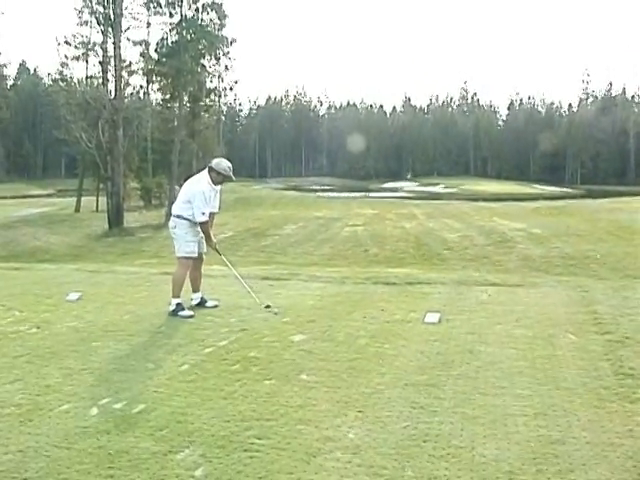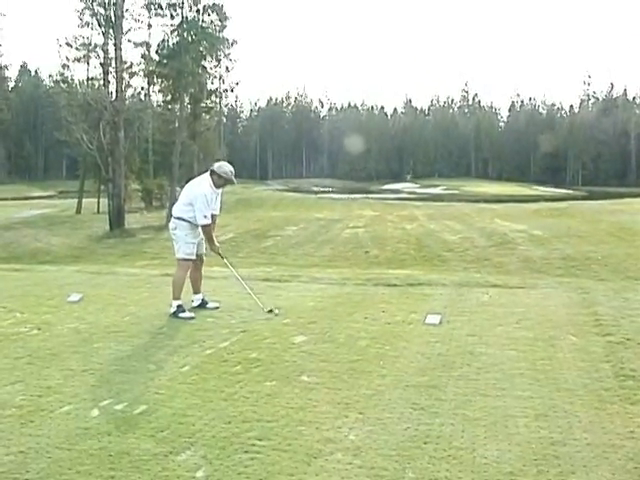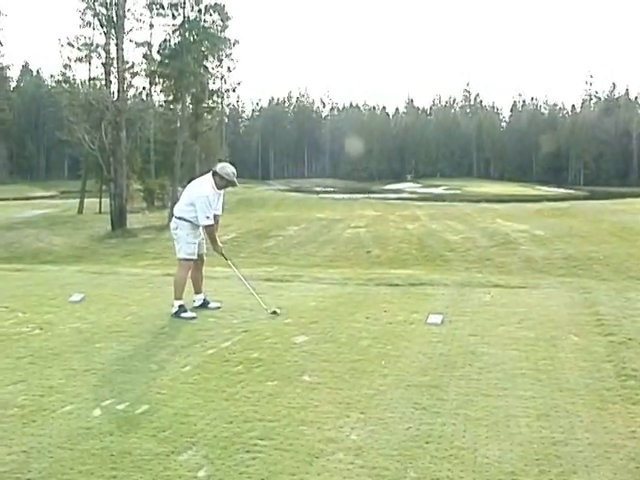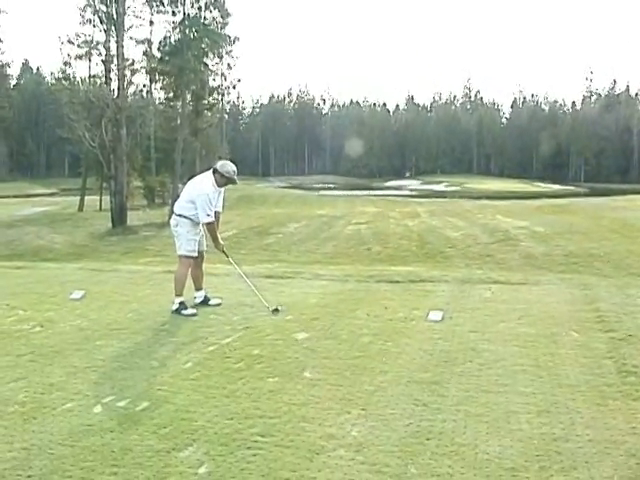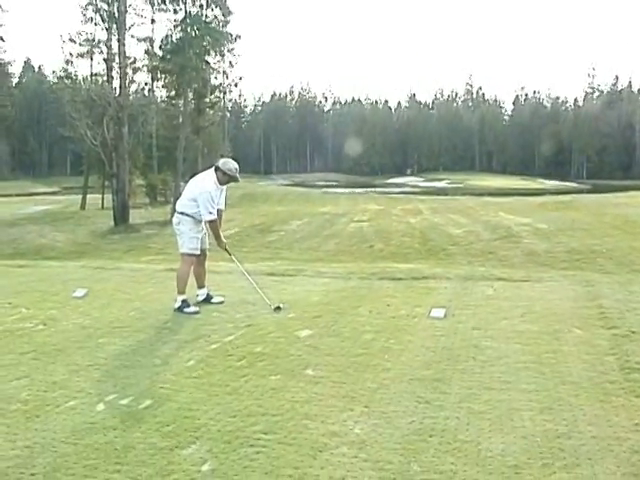
dt=0.1s
person 1, frame 1
left shoulder: (214, 183)
right shoulder: (201, 187)
left elbow: (212, 211)
right elbow: (202, 218)
left wrist: (209, 235)
right wrist: (209, 239)
left hip: (193, 224)
right hip: (182, 224)
left knee: (198, 260)
right knee: (185, 263)
left ankle: (197, 298)
right ankle: (175, 304)
person 1, frame 2
left shoulder: (215, 186)
right shoulder: (202, 190)
left elbow: (213, 213)
right elbow: (204, 222)
left wrist: (212, 237)
right wrist: (212, 243)
left hip: (194, 226)
right hip: (182, 225)
left knee: (198, 262)
right knee: (184, 265)
left ankle: (198, 299)
right ankle: (176, 306)
person 1, frame 3
left shoulder: (217, 186)
right shoulder: (204, 191)
left elbow: (216, 214)
right elbow: (207, 222)
left wrist: (216, 238)
right wrist: (215, 243)
left hip: (195, 225)
right hip: (183, 225)
left knee: (199, 262)
right knee: (185, 265)
left ankle: (199, 299)
right ankle: (177, 306)
person 1, frame 4
left shoulder: (217, 183)
right shoulder: (204, 188)
left elbow: (216, 211)
right elbow: (208, 220)
left wrist: (217, 235)
right wrist: (216, 241)
left hip: (195, 222)
right hip: (183, 222)
left knee: (199, 259)
right knee: (186, 262)
left ankle: (200, 296)
right ankle: (178, 303)
person 1, frame 5
left shoulder: (219, 181)
right shoulder: (206, 186)
left elbow: (219, 209)
right elbow: (211, 218)
left wrist: (219, 234)
right wrist: (219, 239)
left hip: (197, 221)
right hip: (186, 220)
left knee: (201, 257)
right knee: (188, 260)
left ankle: (203, 294)
right ankle: (180, 301)
